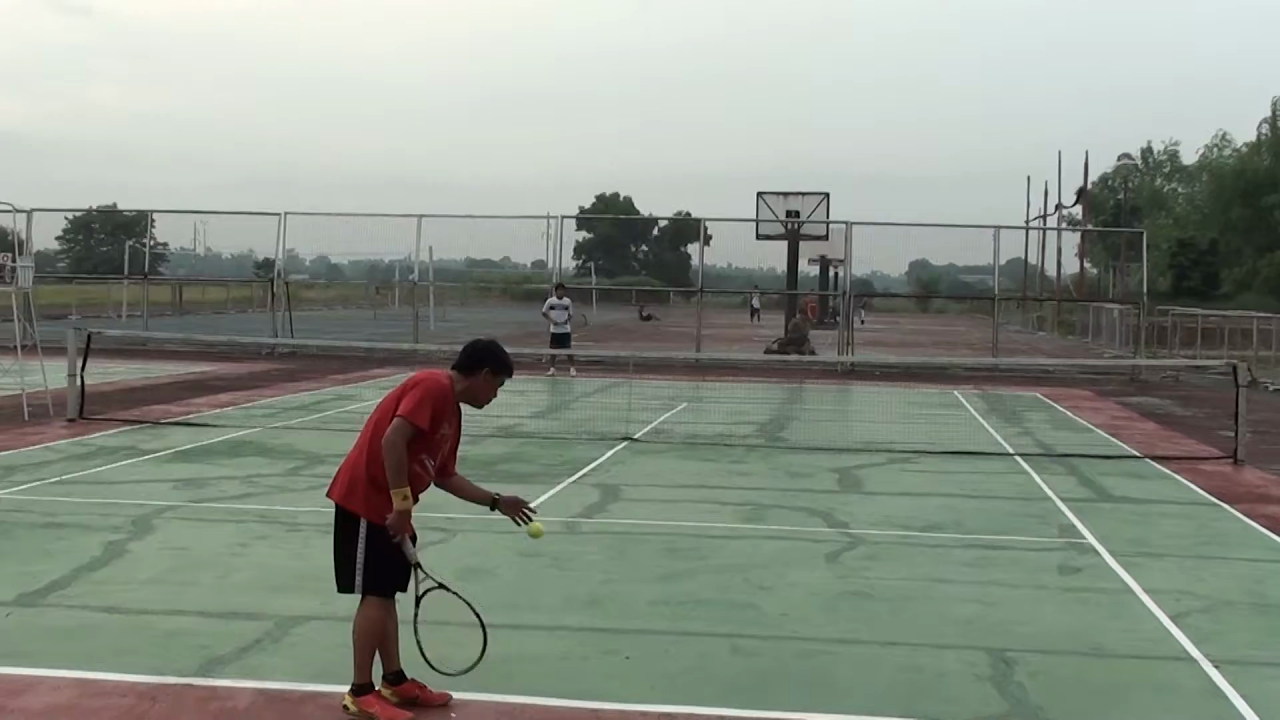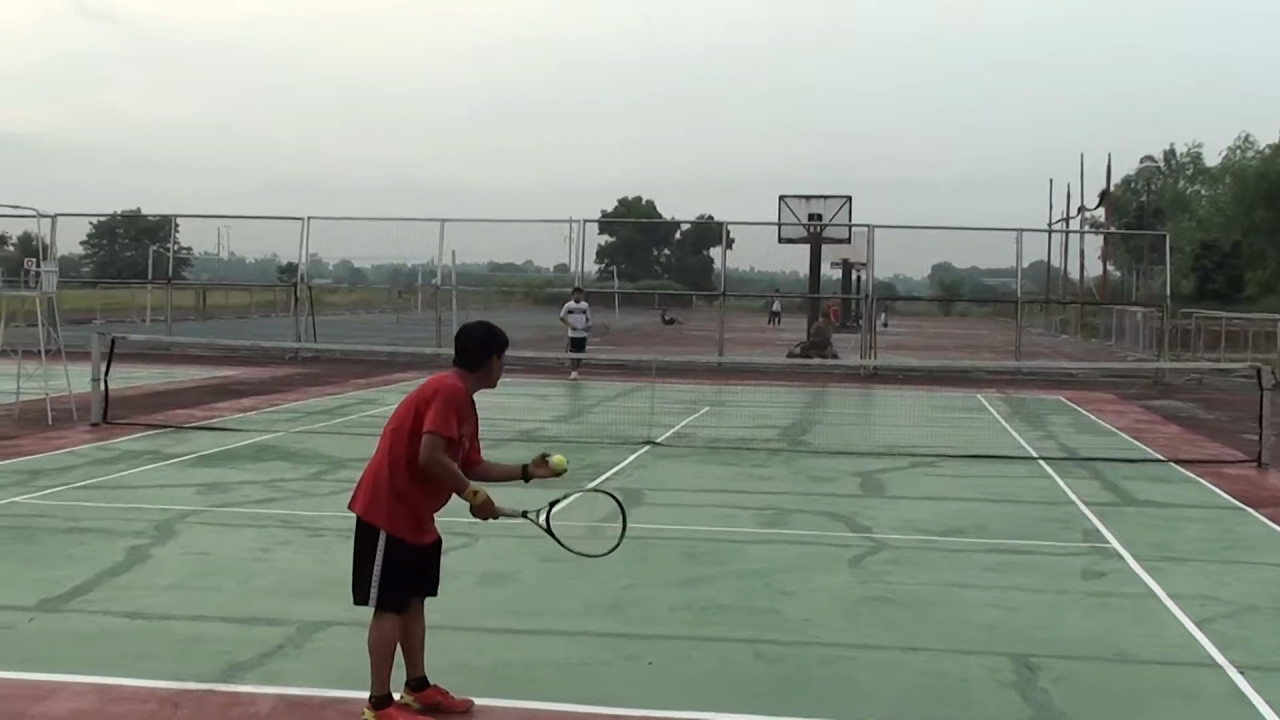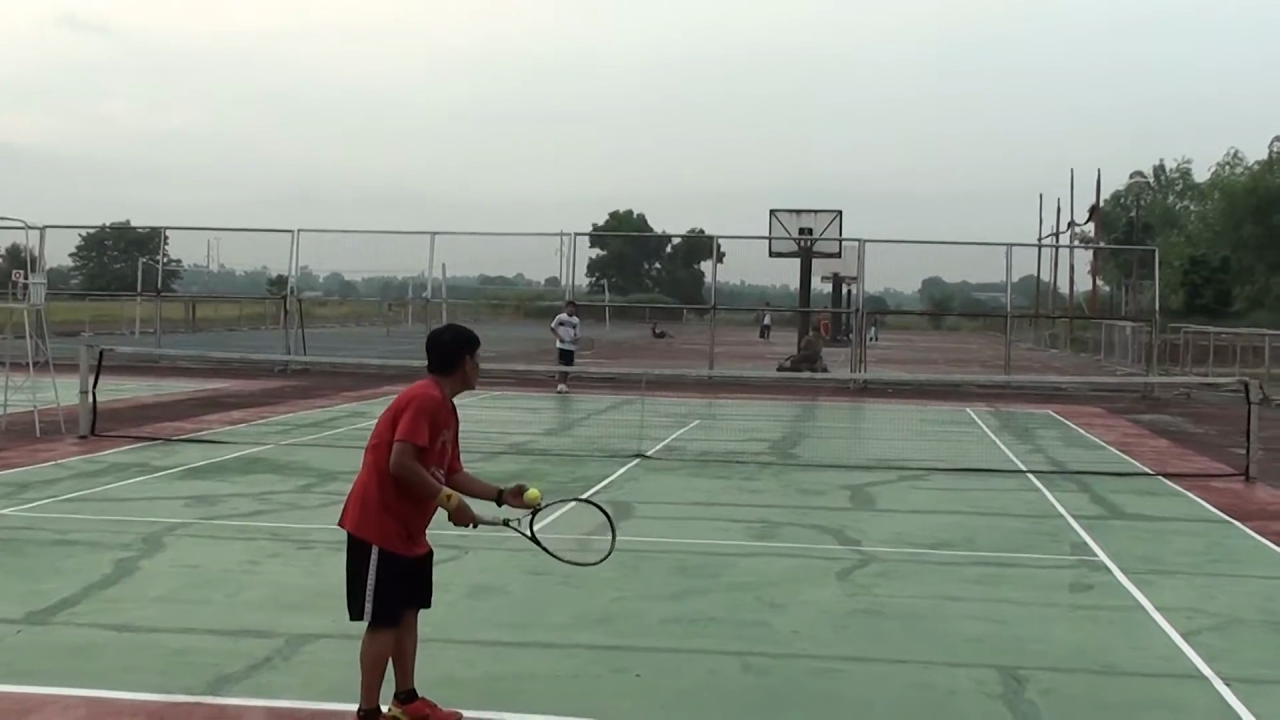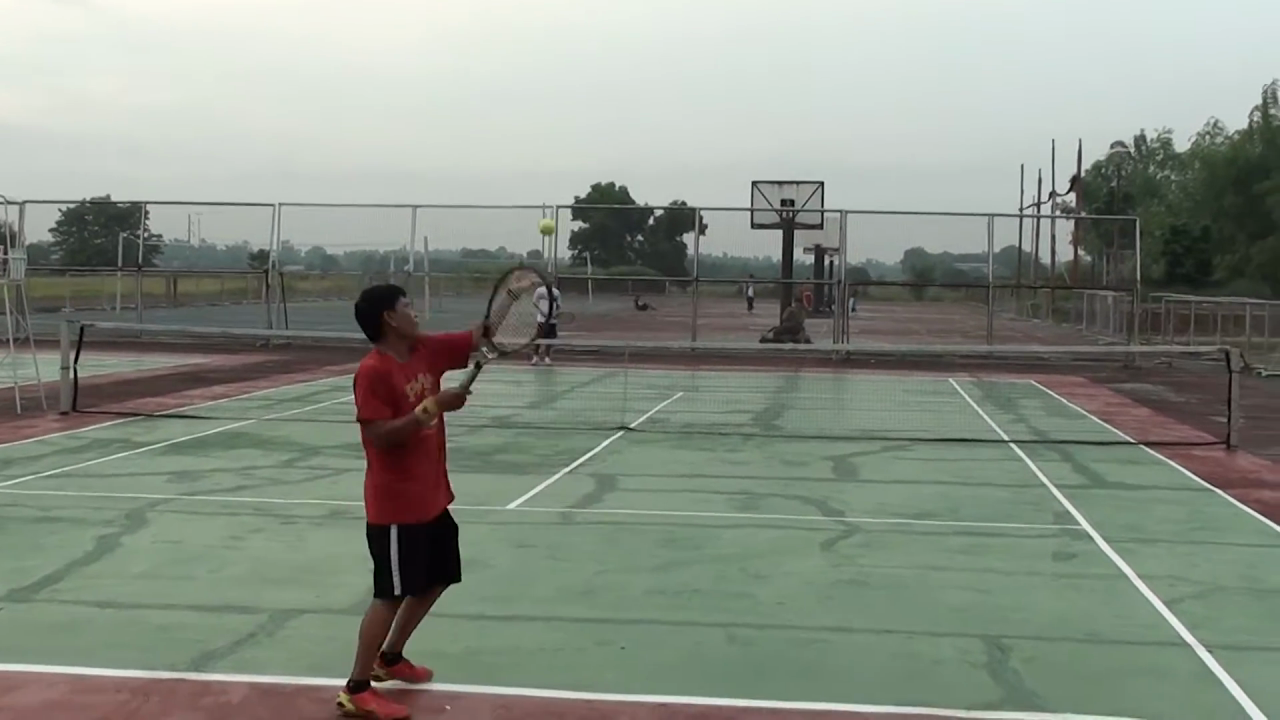
dt=0.4s
person 1, frame 1
left shoulder: (452, 411)
right shoulder: (432, 386)
left elbow: (444, 477)
right elbow: (390, 440)
left wrist: (498, 502)
right wrist: (402, 501)
left hip: (389, 507)
right hip: (365, 499)
left knee: (385, 593)
right knee: (374, 593)
left ankle: (394, 682)
person 1, frame 2
left shoulder: (463, 400)
right shoulder: (449, 391)
left elbow: (472, 465)
right elbow: (430, 456)
left wrist: (527, 471)
right wrist: (475, 496)
left hip: (415, 515)
right hip: (388, 511)
left knee: (413, 600)
right knee: (390, 606)
person 1, frame 3
left shoulder: (447, 409)
right shoulder: (424, 400)
left elbow: (451, 472)
right elbow: (400, 464)
left wrist: (501, 495)
right wrist: (451, 503)
left hip: (410, 529)
right hip: (379, 526)
left knee: (408, 612)
right knee: (384, 620)
person 1, frame 4
left shoulder: (425, 350)
right shoulder: (371, 370)
left elbow: (478, 339)
right elbow: (381, 435)
right wrist: (433, 408)
left hip: (430, 500)
right hip: (393, 506)
left knee: (435, 582)
right knee: (393, 596)
left ankle: (389, 657)
